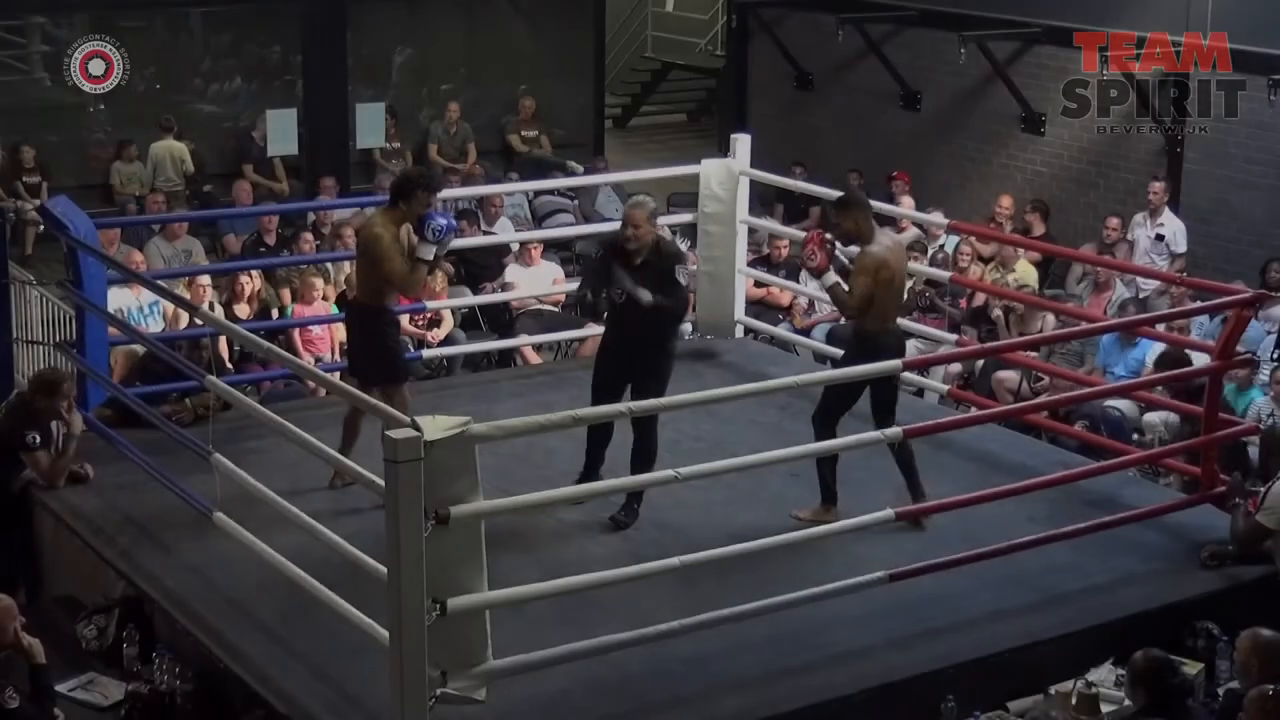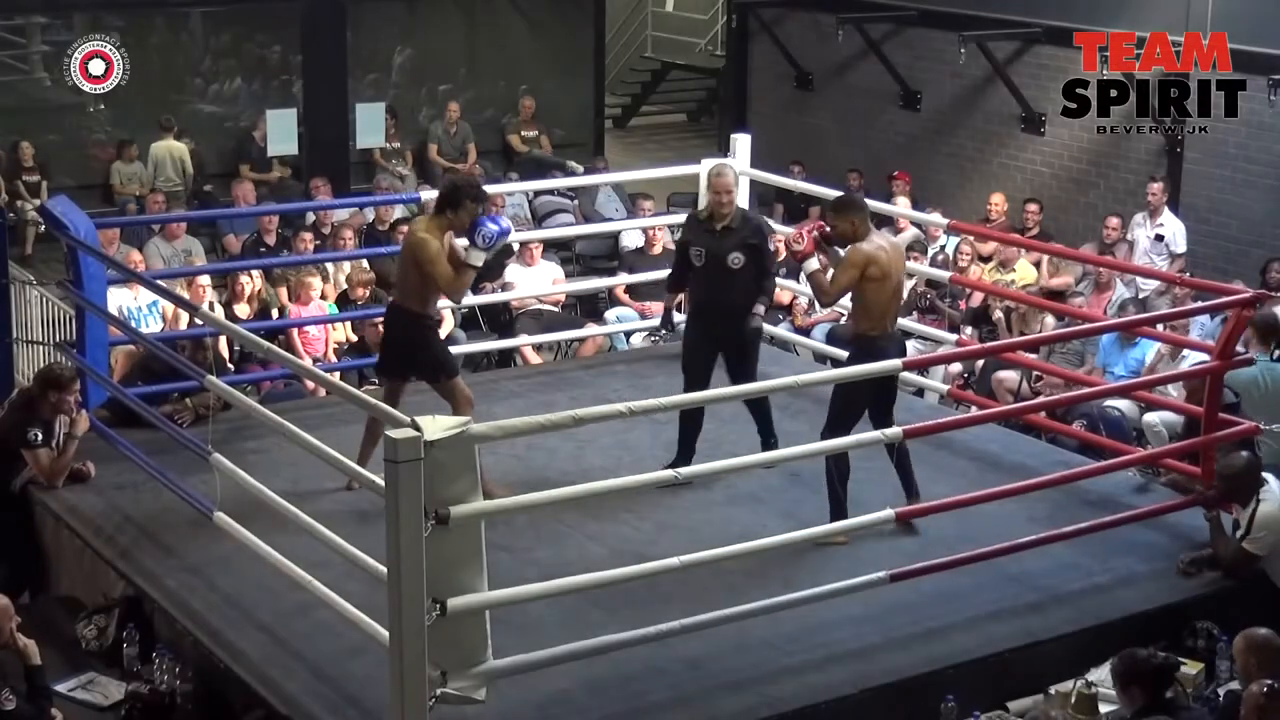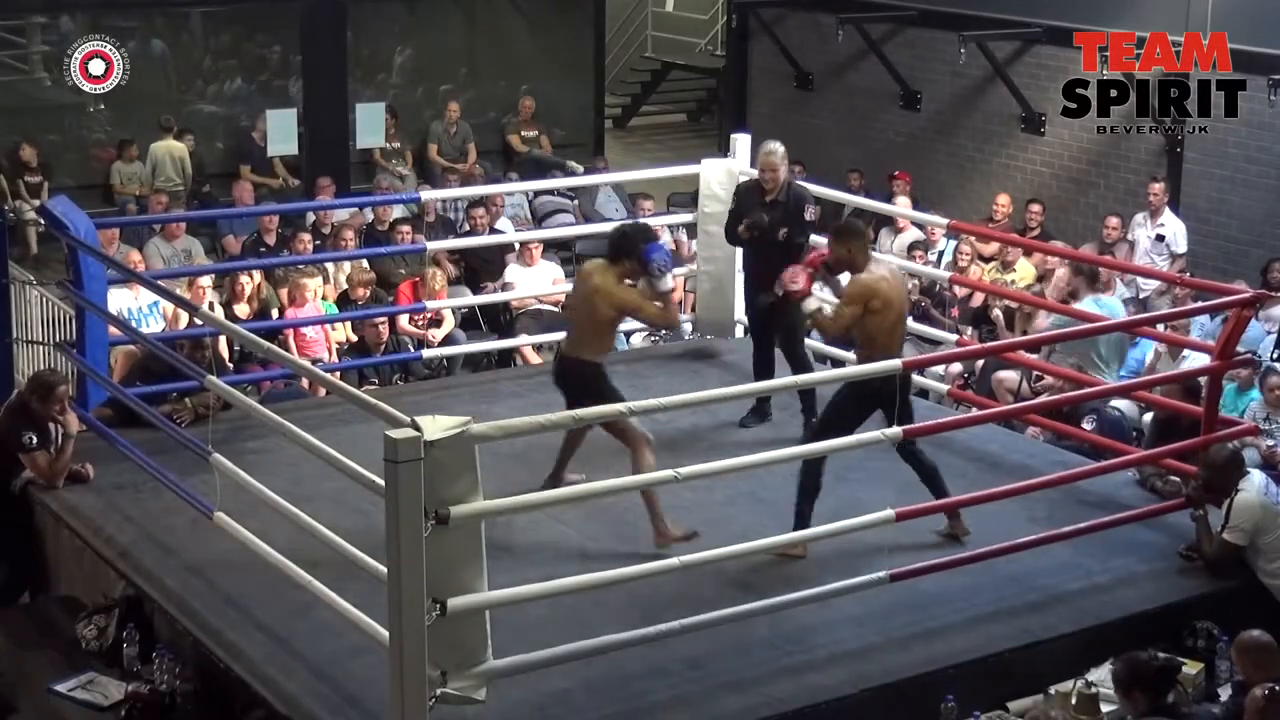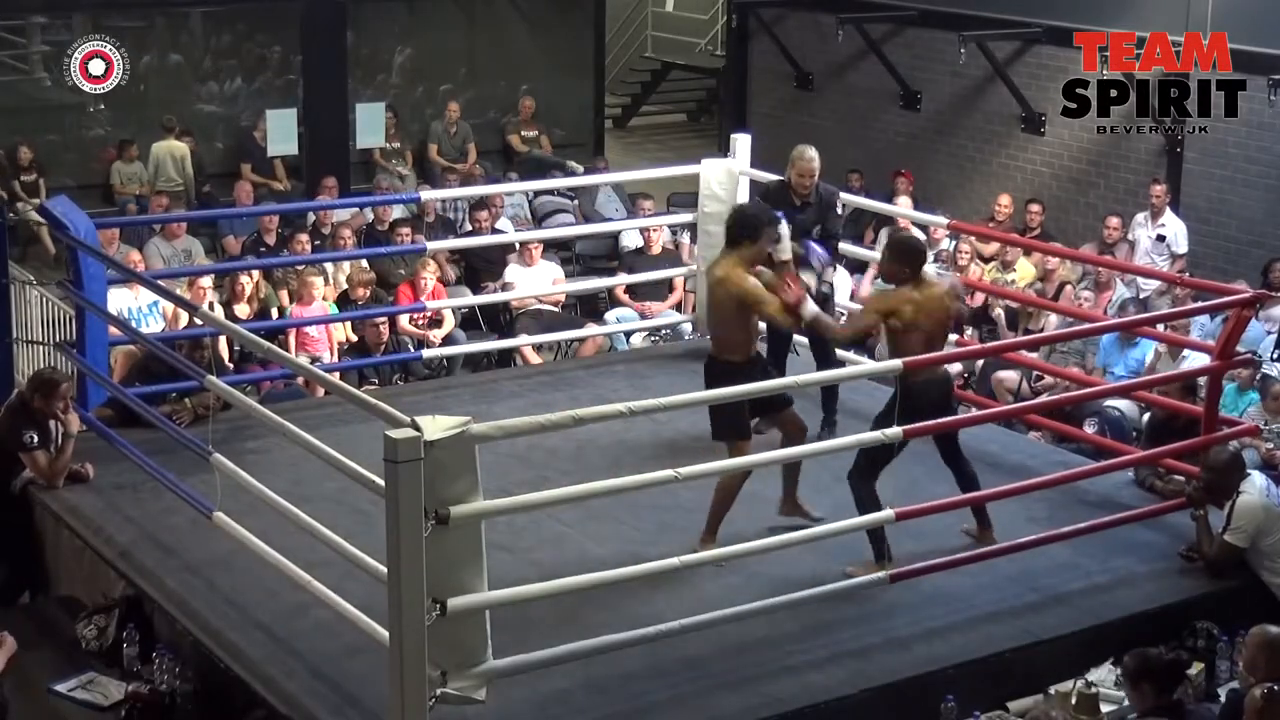
dt=1s
person 1, frame 1
left shoulder: (871, 256)
right shoulder: (892, 244)
left elbow: (850, 308)
left wrist: (824, 272)
right wrist: (833, 255)
left hip: (869, 345)
right hip: (891, 339)
left knee: (824, 420)
right knee: (886, 420)
left ankle: (828, 507)
right ankle: (918, 499)
person 1, frame 2
left shoulder: (861, 252)
right shoulder: (892, 245)
left elbow: (827, 296)
left wrist: (807, 258)
right wrist: (830, 246)
left hip: (869, 350)
right hip: (893, 344)
left knee: (835, 435)
right knee: (884, 424)
left ankle: (838, 526)
right ankle: (913, 503)
person 1, frame 3
left shoulder: (863, 284)
right shoulder: (892, 272)
left elbow: (832, 331)
left wrist: (805, 295)
right wrist: (827, 273)
left hip: (870, 379)
right hip: (899, 375)
right knee: (909, 447)
left ankle: (799, 538)
right ankle: (955, 520)
person 1, frame 4
left shoulder: (891, 302)
right shoulder: (944, 291)
right elbow: (958, 314)
left hip: (911, 395)
right hip: (940, 385)
left knee: (861, 476)
right knee: (953, 456)
left ankle: (882, 561)
right ankle: (984, 528)
person 2, frame 1
left shoulder: (402, 226)
right shoulder: (378, 233)
left elbow: (423, 270)
right elbow: (409, 288)
left wrist: (437, 247)
right wrist: (427, 246)
left hip: (371, 314)
right hip: (372, 318)
left knee: (364, 395)
right knee: (398, 402)
left ankle: (341, 471)
person 2, frame 2
left shoulder: (441, 231)
right shoulder: (425, 239)
left elbow: (459, 271)
right elbow: (455, 293)
left wrist: (478, 250)
right wrist: (478, 251)
left hip: (401, 318)
right hip: (414, 325)
left knee: (390, 398)
right knee: (463, 401)
left ankle: (359, 471)
person 2, frame 3
left shoulder: (591, 269)
right shoulder: (616, 293)
right elbow: (670, 321)
left wrist: (652, 281)
right wrist: (662, 279)
left hip: (565, 364)
right hip: (584, 372)
right knee: (641, 441)
left ankle: (556, 478)
right ankle: (661, 529)
person 2, frame 4
left shoulder: (733, 266)
right shoulder: (736, 280)
left elbow: (779, 289)
right elbow: (786, 322)
left wrist: (784, 256)
left hip: (750, 362)
right hip: (729, 374)
left knee: (796, 429)
left ankle: (790, 501)
right ankle: (708, 539)
person 3, frame 1
left shoulder: (671, 257)
right shoulder: (612, 247)
left elbow: (678, 307)
right elbow: (589, 283)
left wrist: (636, 292)
right wrist: (593, 296)
left hip: (654, 348)
right hip: (616, 341)
left knee: (643, 422)
right knee: (600, 411)
left ankle: (634, 501)
right ankle: (590, 473)
person 3, frame 2
left shoulder: (754, 226)
right shoulder: (694, 223)
left elbow: (767, 276)
right elbow: (680, 268)
left wrist: (758, 315)
right wrist: (668, 307)
left hip: (738, 321)
right hip: (700, 318)
left knee: (746, 386)
right knee: (693, 388)
left ankle: (769, 441)
right ankle: (683, 459)
person 3, frame 3
left shoulder: (801, 198)
right shoulder: (744, 192)
left elbow: (797, 249)
right elbow: (730, 235)
left wrist: (778, 290)
right wrist: (747, 228)
right hip: (756, 280)
left knee: (794, 349)
right knee: (761, 344)
left ankle: (811, 417)
right ankle: (762, 405)
person 3, frame 4
left shoulder: (829, 197)
right shoulder: (771, 193)
left elbow: (831, 243)
left wrist: (826, 282)
left hip: (816, 283)
left knee: (825, 351)
right knee: (776, 349)
left ankle: (829, 419)
person 4, frame 1
left shoulder: (42, 409)
right shoulder: (23, 424)
left elbow: (50, 459)
right elbow: (53, 479)
left wrist: (73, 468)
right wrist: (73, 434)
left knee: (28, 557)
person 4, frame 2
left shoulder: (44, 406)
right shoulder: (26, 422)
left elbow: (52, 458)
right elbow: (53, 478)
left wrist: (75, 467)
right wrist: (75, 434)
left knee: (28, 559)
right knee: (19, 565)
person 4, frame 3
left shoulder: (43, 411)
right shoulder: (20, 425)
left elbow: (51, 461)
right elbow: (53, 479)
left wrist: (73, 469)
right wrist: (70, 434)
left knee: (27, 560)
right knee: (21, 567)
person 4, frame 4
left shoulder: (41, 412)
right shoulder: (20, 424)
left elbow: (51, 462)
right elbow: (53, 479)
left wrist: (74, 470)
right wrist: (70, 434)
left knee: (29, 562)
right knee: (23, 568)
